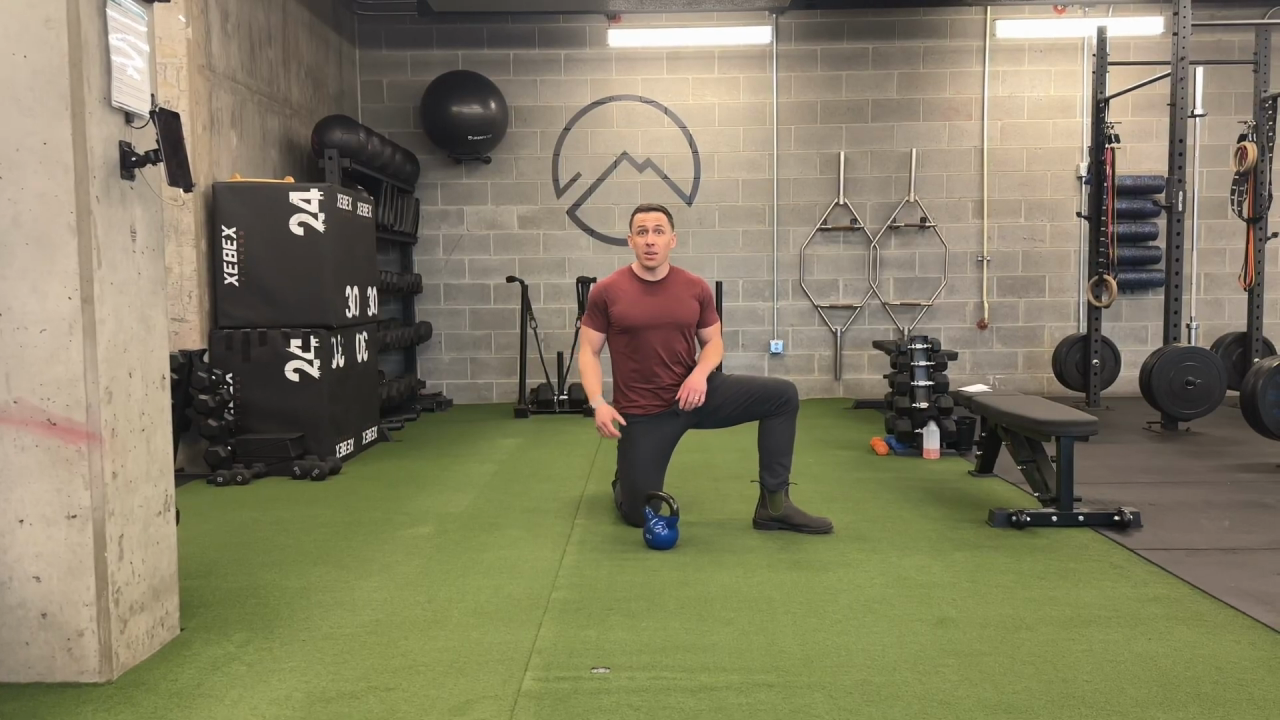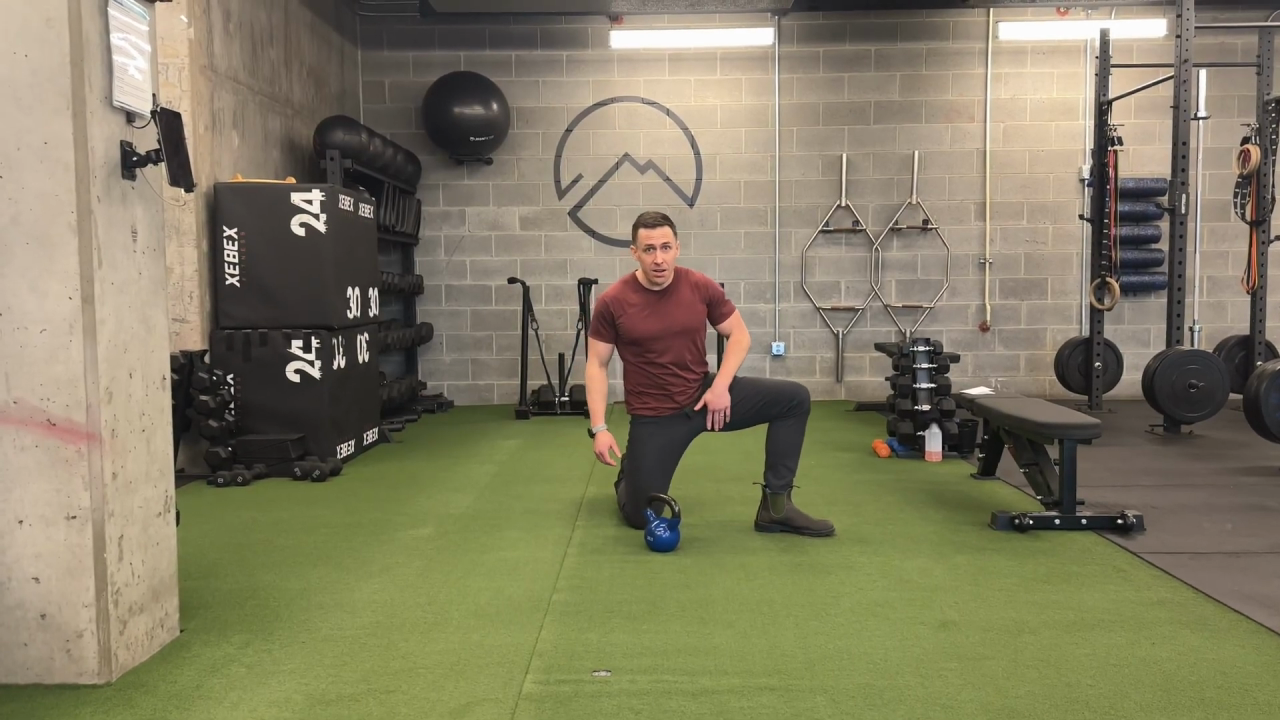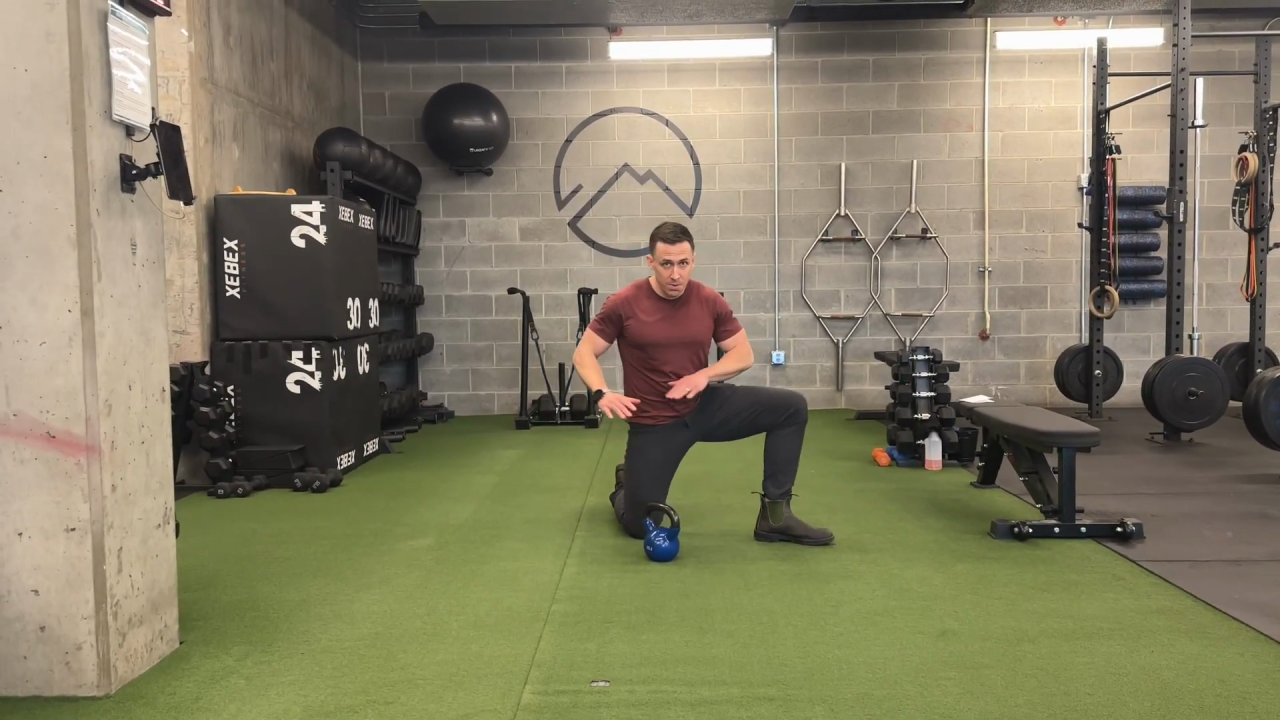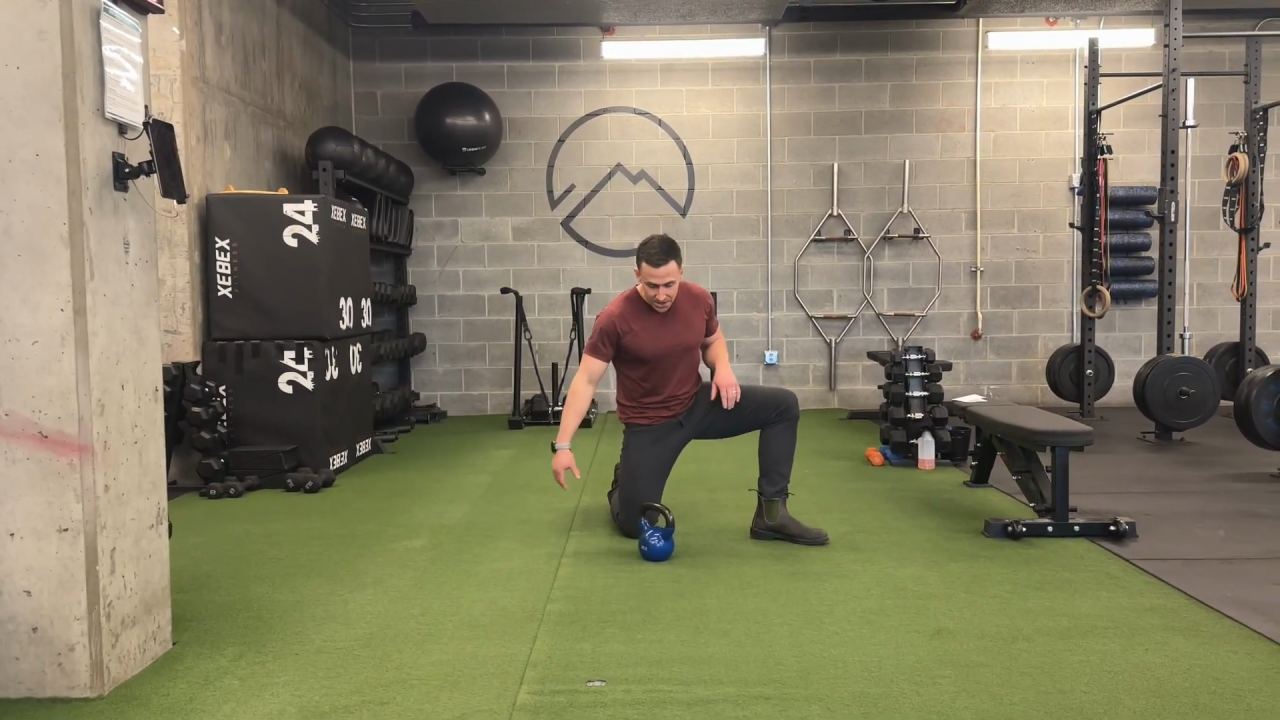
dt=1s
person 1, frame 1
left shoulder: (695, 288)
right shoulder: (607, 291)
left elbow: (713, 342)
right elbow: (589, 351)
left wrist: (701, 373)
right wrist: (599, 404)
left hip: (691, 395)
right hip: (643, 412)
left knee: (782, 395)
right knee: (639, 514)
left ankle: (773, 504)
right ankle: (623, 478)
person 1, frame 2
left shoulder: (701, 287)
right shoulder: (613, 301)
left elbow: (739, 336)
right elbow: (596, 365)
left wrist: (720, 386)
right wrist: (598, 428)
left hip: (704, 395)
right hip: (654, 415)
left knee: (794, 398)
right knee: (641, 516)
left ankle: (775, 505)
right ankle: (629, 474)
person 1, frame 3
left shoulder: (710, 301)
right shoulder: (623, 304)
left elbow: (743, 354)
right elbow: (584, 354)
left wrist: (704, 375)
right wrist: (602, 392)
left hip: (704, 406)
right hip: (653, 423)
left knee: (791, 407)
right knee: (639, 525)
left ankle: (775, 513)
right ankle: (624, 489)
person 1, frame 4
left shoulder: (699, 299)
right shoulder: (615, 318)
right elbow: (585, 381)
left wrist: (723, 367)
right wrist: (562, 445)
left hip: (699, 402)
right hip: (649, 423)
left knee: (783, 405)
right knee: (635, 525)
left ankle: (771, 513)
right ankle: (622, 485)
